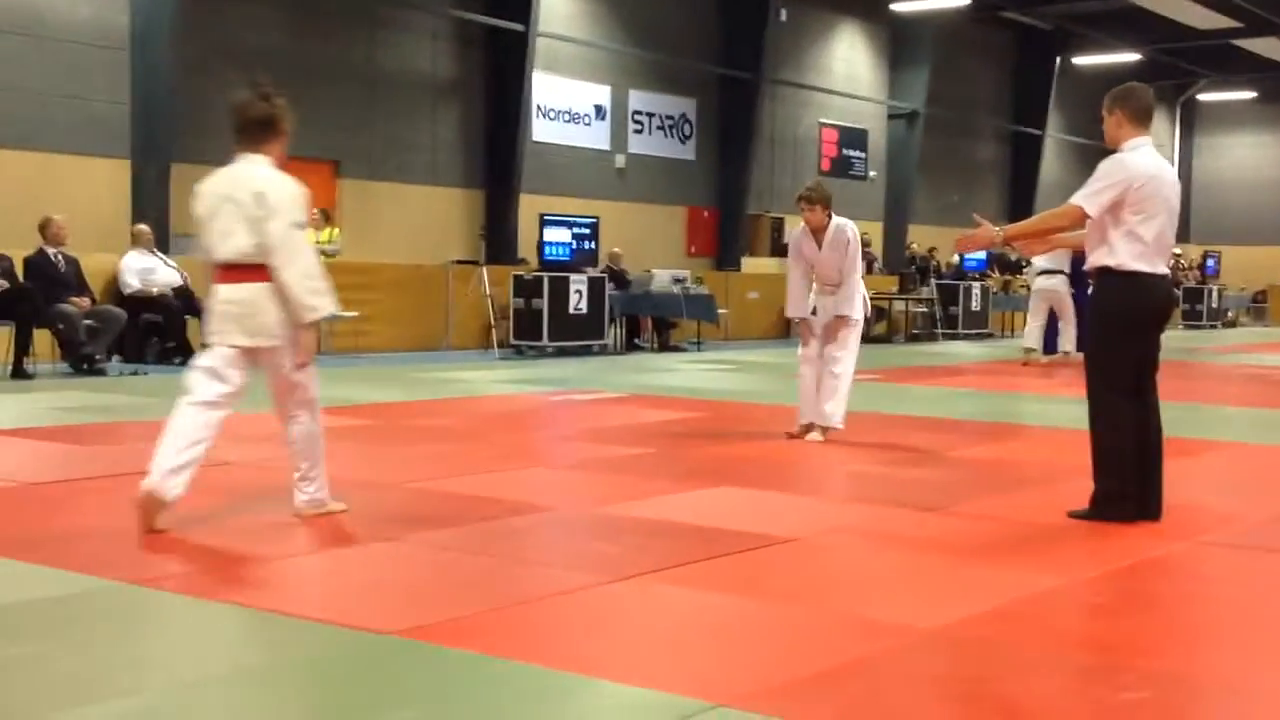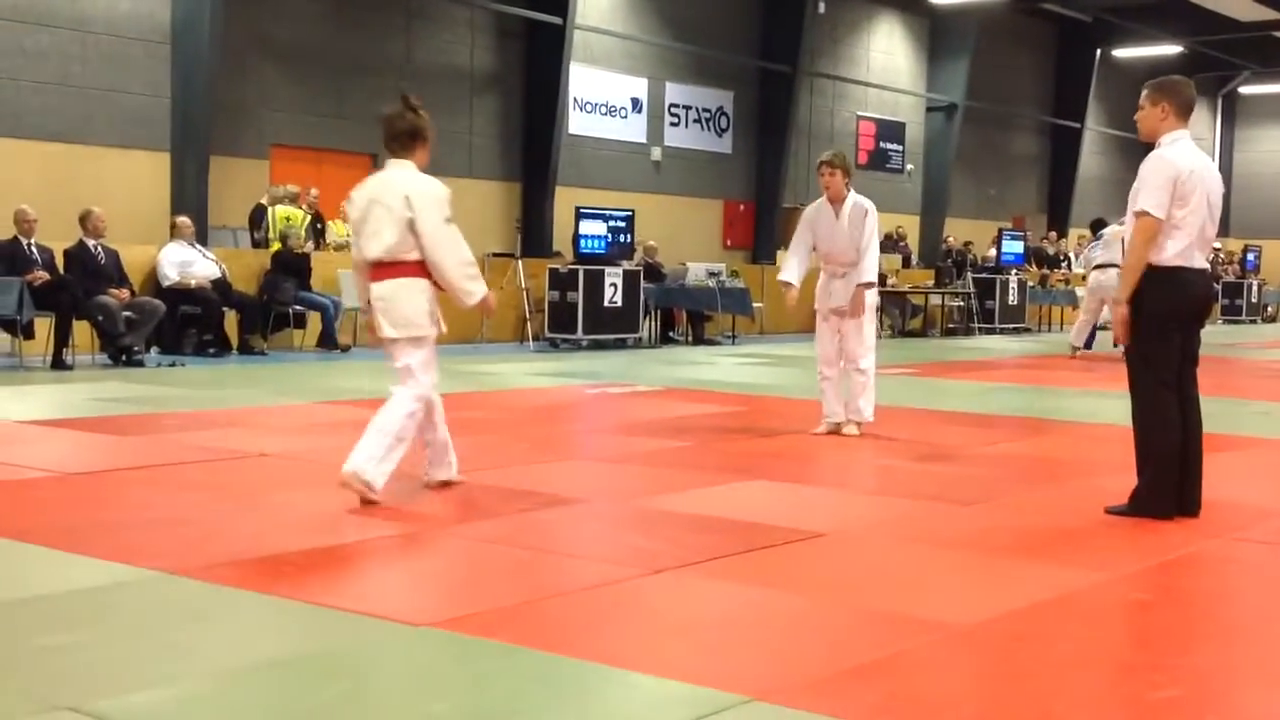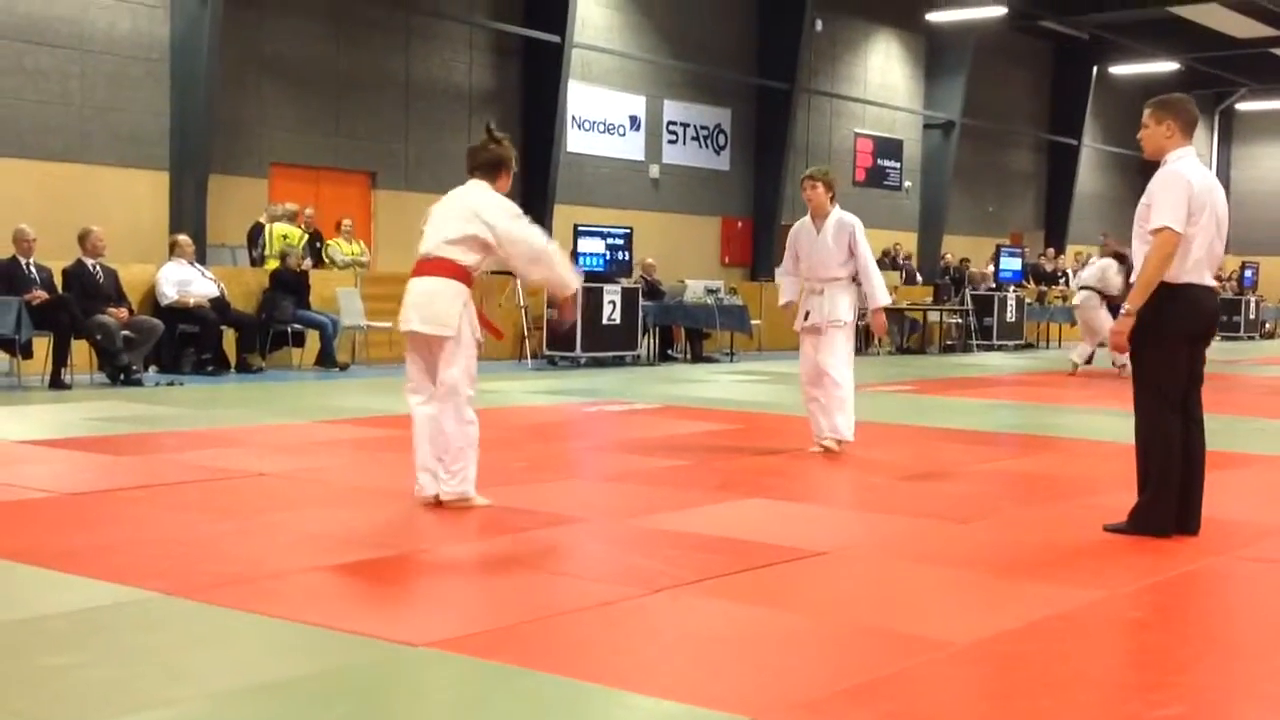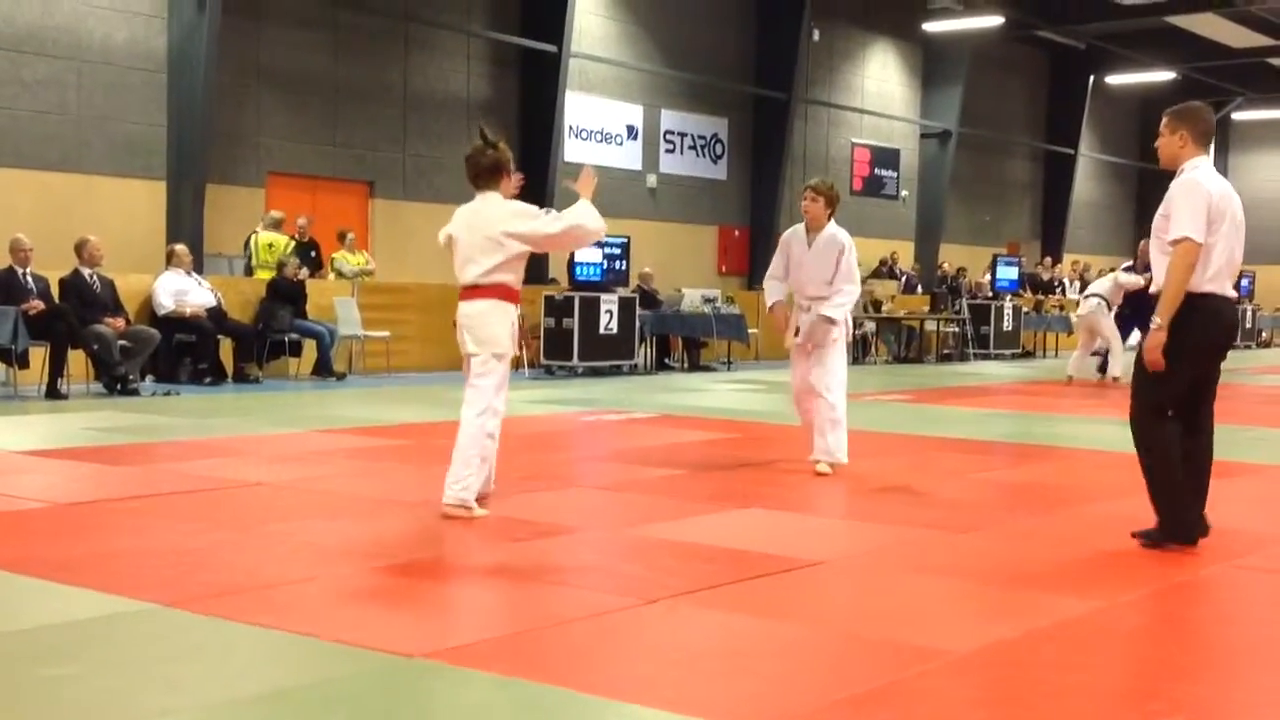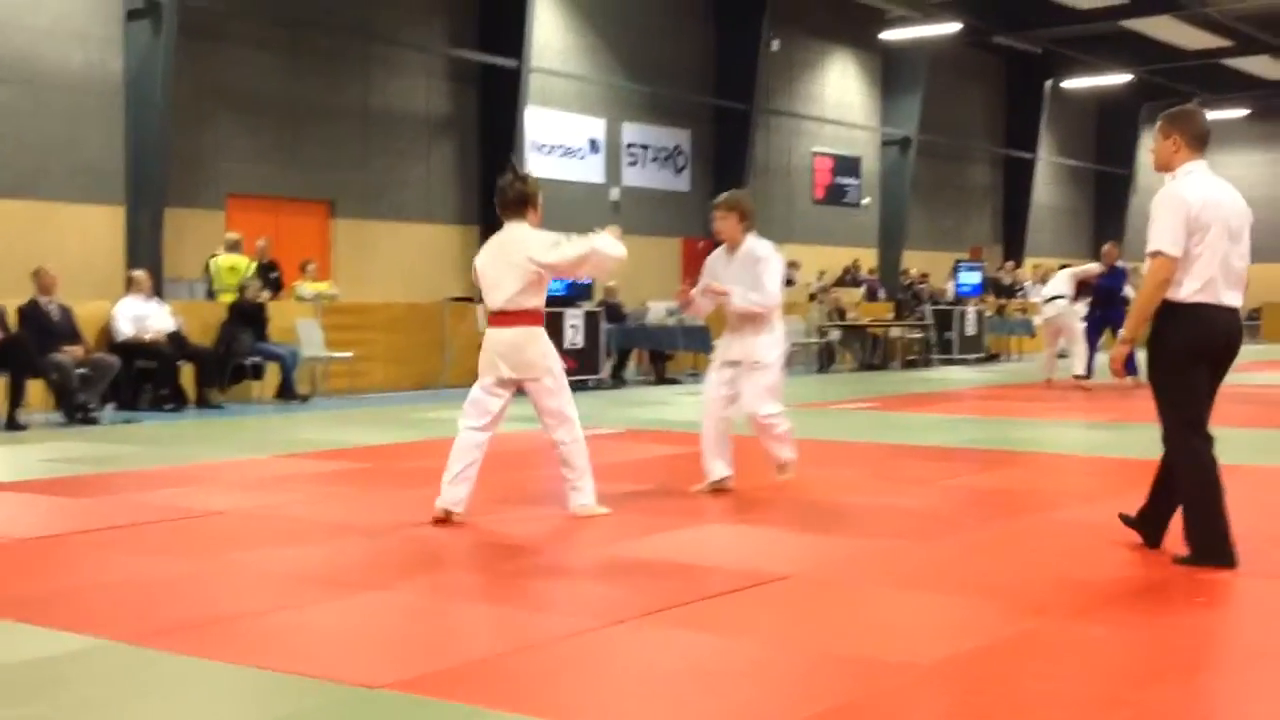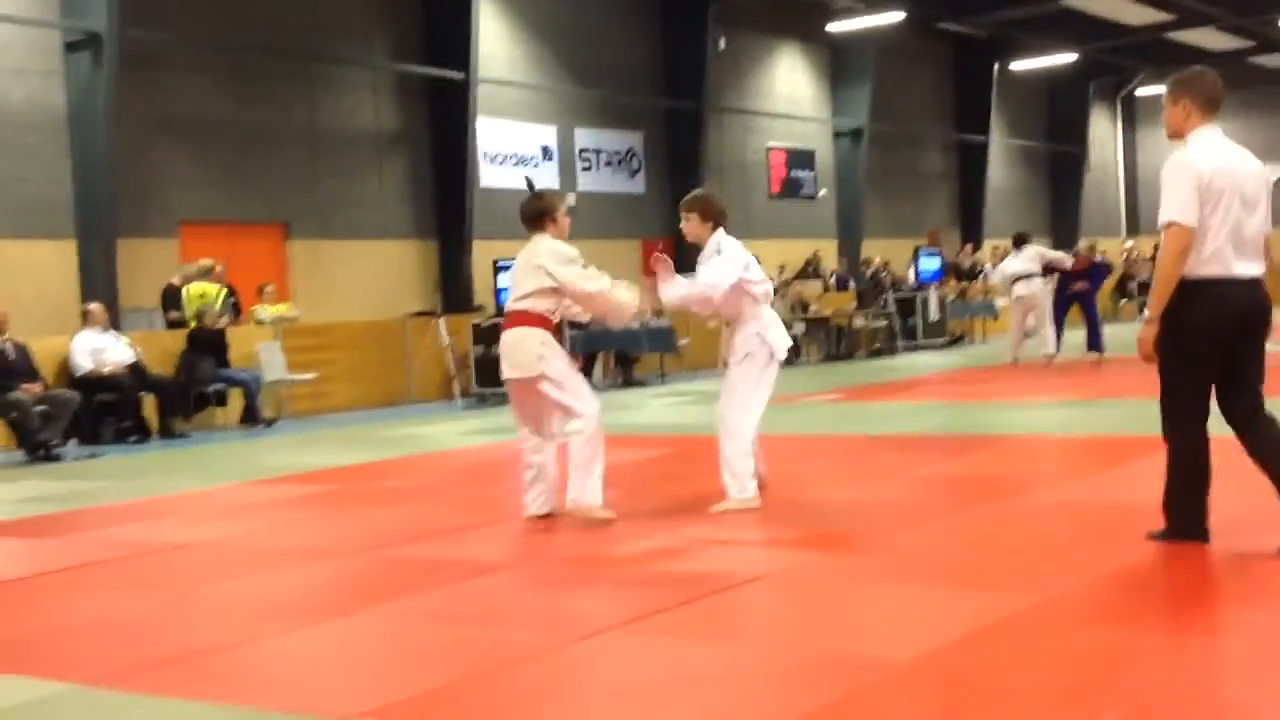
dt=0.5s
person 1, frame 1
left shoulder: (1123, 165)
right shoulder: (1163, 169)
left elbow: (1069, 216)
left wrist: (999, 235)
right wrist: (1055, 242)
left hip: (1122, 290)
right hip: (1151, 288)
left knee: (1111, 395)
right knee: (1140, 393)
left ankle: (1115, 500)
right ankle: (1144, 499)
person 1, frame 2
left shoulder: (1163, 159)
right shoulder: (1206, 165)
left elbow: (1147, 232)
left wrist: (1122, 298)
left hip: (1162, 285)
right hip: (1195, 284)
left knee: (1153, 393)
right knee: (1181, 390)
left ankle: (1156, 497)
right ankle: (1183, 496)
person 1, frame 3
left shoulder: (1173, 175)
right shoulder: (1209, 180)
left elbow: (1164, 248)
left wrist: (1128, 311)
left hip: (1170, 302)
right hip: (1201, 300)
left knee: (1157, 409)
right knee: (1185, 408)
left ankle: (1155, 514)
right ankle: (1183, 514)
person 1, frame 4
left shoulder: (1190, 184)
right shoulder: (1225, 189)
left elbow: (1185, 259)
left wrist: (1159, 325)
left hip: (1191, 313)
right hip: (1220, 312)
left knee: (1149, 413)
right knee: (1192, 419)
left ankle: (1180, 517)
right ankle: (1183, 520)
person 1, frame 5
left shoulder: (1176, 194)
right shoulder: (1232, 197)
left elbow: (1161, 273)
right elbow: (1240, 271)
left wrist: (1125, 337)
left hip: (1184, 322)
right hip: (1225, 323)
left knee: (1187, 435)
right knee: (1185, 429)
left ankle: (1212, 545)
right ankle: (1152, 520)
person 1, frame 6
left shoulder: (1185, 161)
left elbow: (1178, 243)
left wrist: (1152, 316)
left hip: (1202, 298)
left knee: (1184, 416)
left ankle: (1185, 522)
person 2, frame 1
left shoulder: (210, 186)
right shoulder: (279, 188)
left elbow: (211, 250)
right elbow: (293, 259)
right wrist: (307, 320)
left hip: (226, 300)
right hip: (268, 302)
left knee: (205, 397)
right knee: (300, 404)
left ankle: (162, 482)
right ankle: (312, 496)
person 2, frame 2
left shoulder: (364, 189)
right shoulder: (426, 188)
left elbow: (360, 253)
right elbow: (445, 250)
left wrist: (371, 301)
right wrist: (478, 293)
left hip: (380, 292)
right hip: (412, 292)
left knee: (419, 383)
right knee: (412, 390)
left ankle: (441, 467)
right ankle: (364, 469)
person 2, frame 3
left shoulder: (451, 200)
right shoulder: (496, 205)
right elbow: (535, 251)
right wrist: (569, 289)
left hip: (418, 292)
right hip: (448, 296)
left knee: (424, 394)
right knee: (455, 396)
left ankle: (430, 484)
right ankle: (456, 487)
person 2, frame 4
left shoulder: (462, 216)
right shoulder: (515, 214)
right elbow: (580, 227)
right wrist: (585, 197)
left hip: (469, 310)
right hip: (496, 312)
left knee: (479, 403)
right knee: (484, 408)
left ankle: (476, 485)
right ankle: (458, 496)
person 2, frame 5
left shoulder: (489, 248)
right shoulder: (540, 243)
right elbow: (603, 254)
right wrist: (607, 237)
left hip: (496, 337)
right hip: (529, 338)
left knee: (476, 422)
right knee: (562, 421)
left ankle: (449, 502)
right ankle: (582, 500)
person 2, frame 6
left shoulder: (530, 253)
right shoulder: (556, 251)
right elbow: (592, 290)
right wrist: (632, 301)
left hip: (514, 340)
right hip: (534, 341)
left knee: (536, 427)
right knee: (583, 412)
left ankle: (536, 502)
right ankle: (585, 498)
person 3, frame 1
left shoulder: (846, 232)
right shoulder: (798, 236)
left elbow: (851, 278)
right elbow: (798, 277)
left wrist: (840, 318)
right wrist: (800, 318)
left hip: (847, 302)
right hip: (820, 297)
left knee: (838, 363)
right knee: (808, 358)
left ankle: (824, 422)
right ankle: (807, 419)
person 3, frame 2
left shoulder: (864, 208)
right shoulder: (813, 212)
left elbow: (869, 251)
right elbow: (799, 249)
left wrist: (861, 288)
right wrist: (791, 284)
left hip: (857, 287)
right hip: (829, 285)
left knee: (858, 354)
right knee: (827, 356)
left ankle: (855, 418)
right ankle: (833, 417)
person 3, frame 3
left shoulder: (848, 224)
right shoulder: (798, 229)
left elbow: (867, 266)
right elbow: (789, 272)
left wrist: (877, 308)
right wrist: (791, 302)
left hip: (838, 302)
right hip: (810, 304)
left knee: (834, 368)
right knee: (810, 375)
left ankle: (836, 434)
right ankle: (822, 435)
person 3, frame 4
left shoulder: (840, 240)
right shoulder: (790, 237)
left elbow: (849, 289)
right elbow: (774, 277)
left wrist: (824, 318)
right wrist: (777, 305)
left hip: (830, 322)
right hip: (800, 318)
left knee: (828, 388)
right knee: (802, 389)
left ankle: (829, 455)
right ankle: (824, 441)
person 3, frame 5
left shoulder: (764, 252)
right shoulder: (716, 259)
left elbow: (768, 299)
right elbow: (704, 302)
left wrist: (728, 295)
right wrist: (689, 300)
left hip: (762, 336)
right hip: (731, 337)
left knee: (759, 407)
right knee: (713, 404)
left ankle: (784, 454)
right ankle: (718, 474)
person 3, frame 6
left shoulder: (725, 251)
right shoulder: (712, 251)
left elbow: (707, 290)
right elbow: (700, 298)
left wrist: (664, 289)
right wrist: (669, 276)
left hip: (757, 336)
right hip: (745, 334)
left knee: (734, 412)
right knee: (740, 409)
left ankle: (741, 493)
right ankle: (749, 470)
